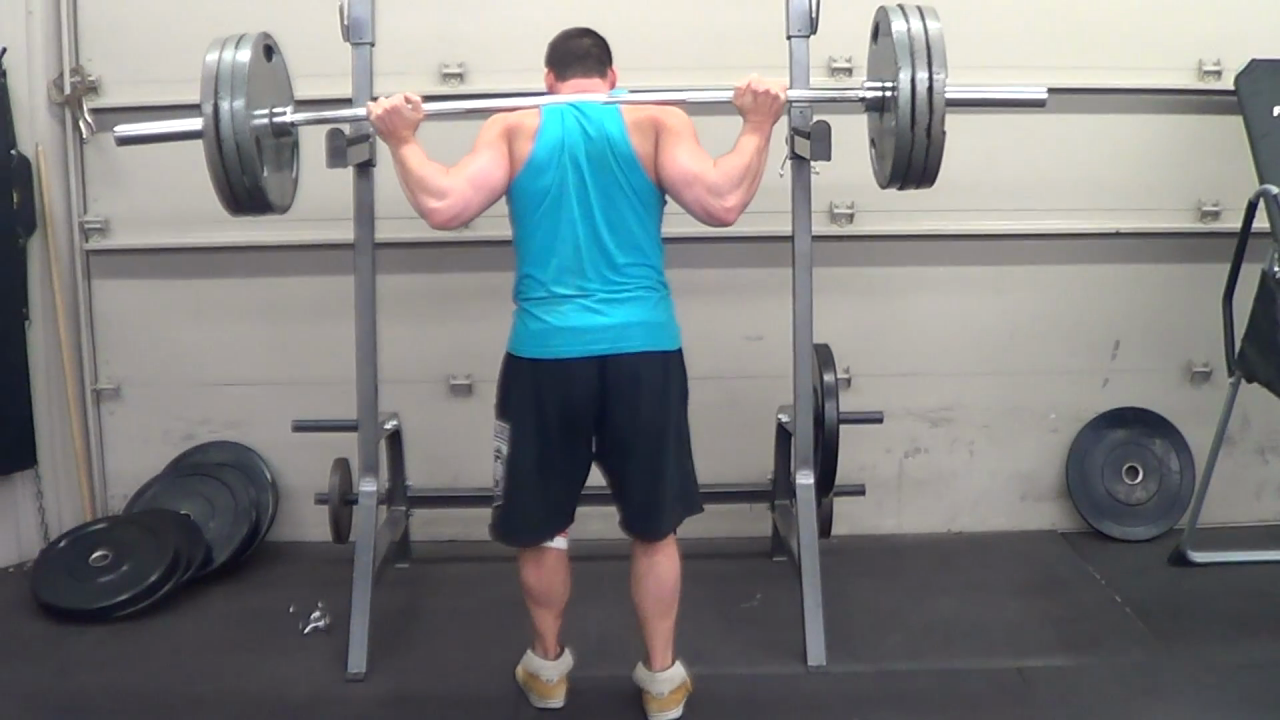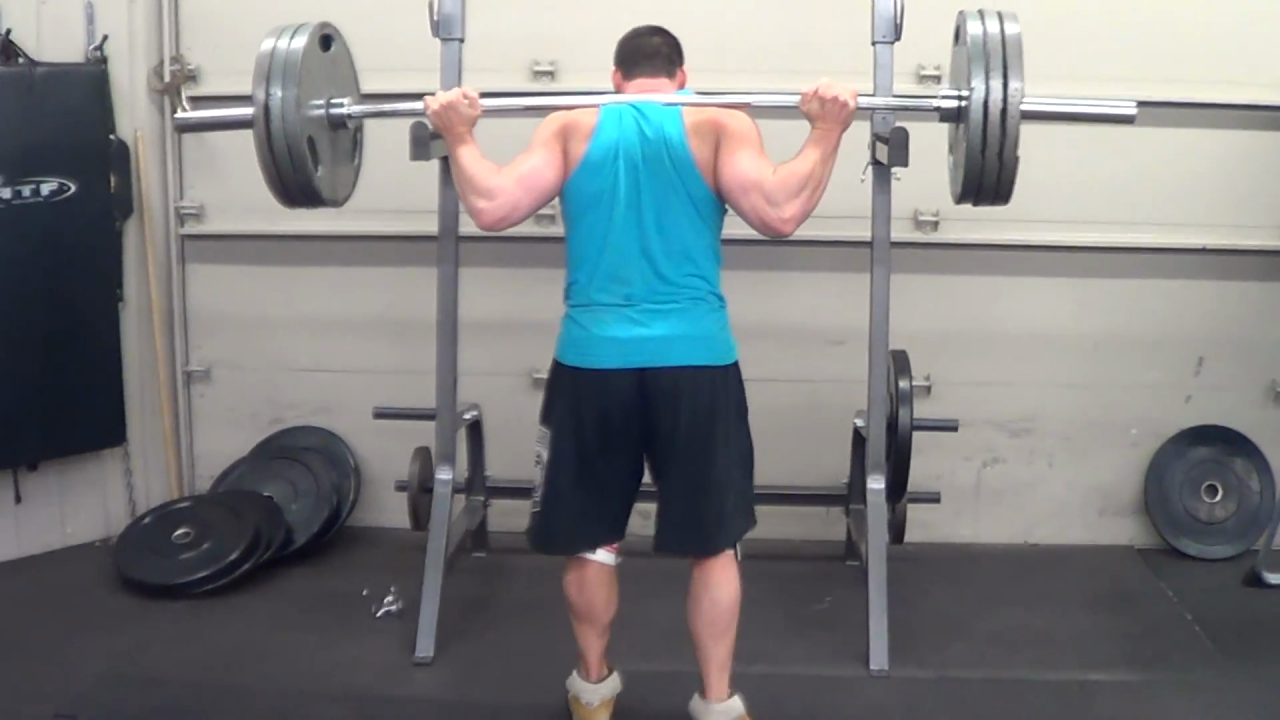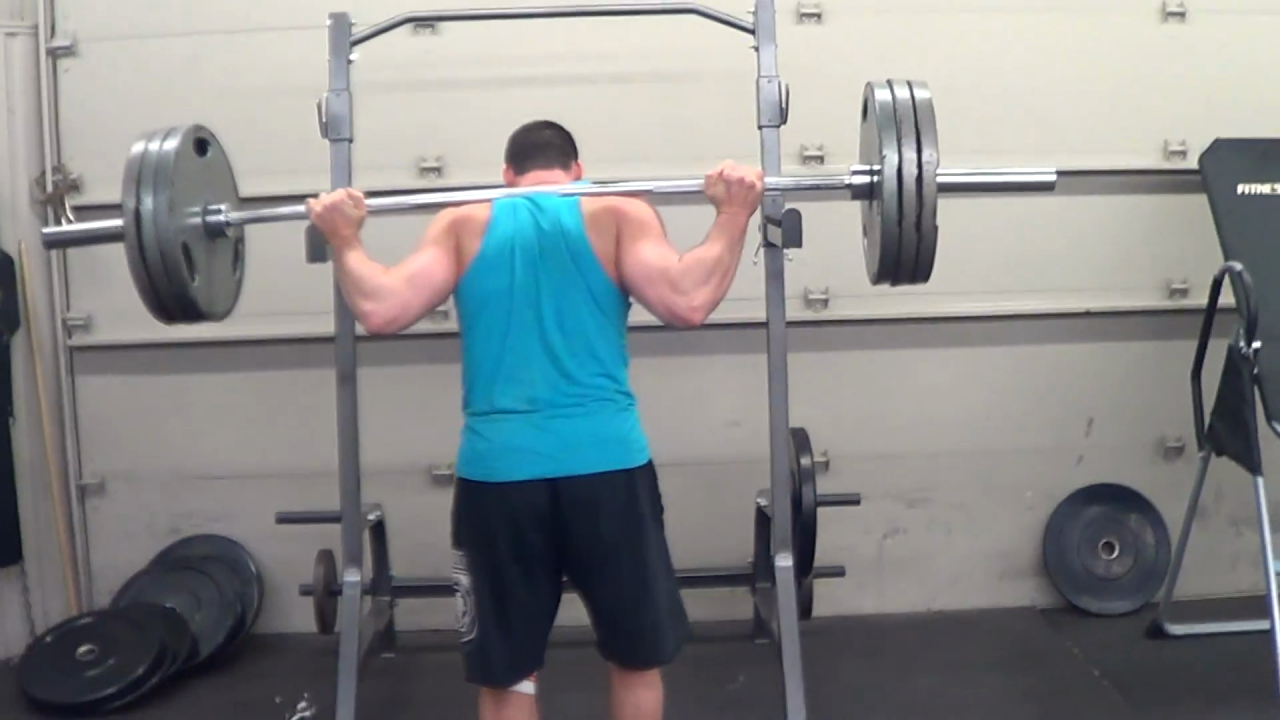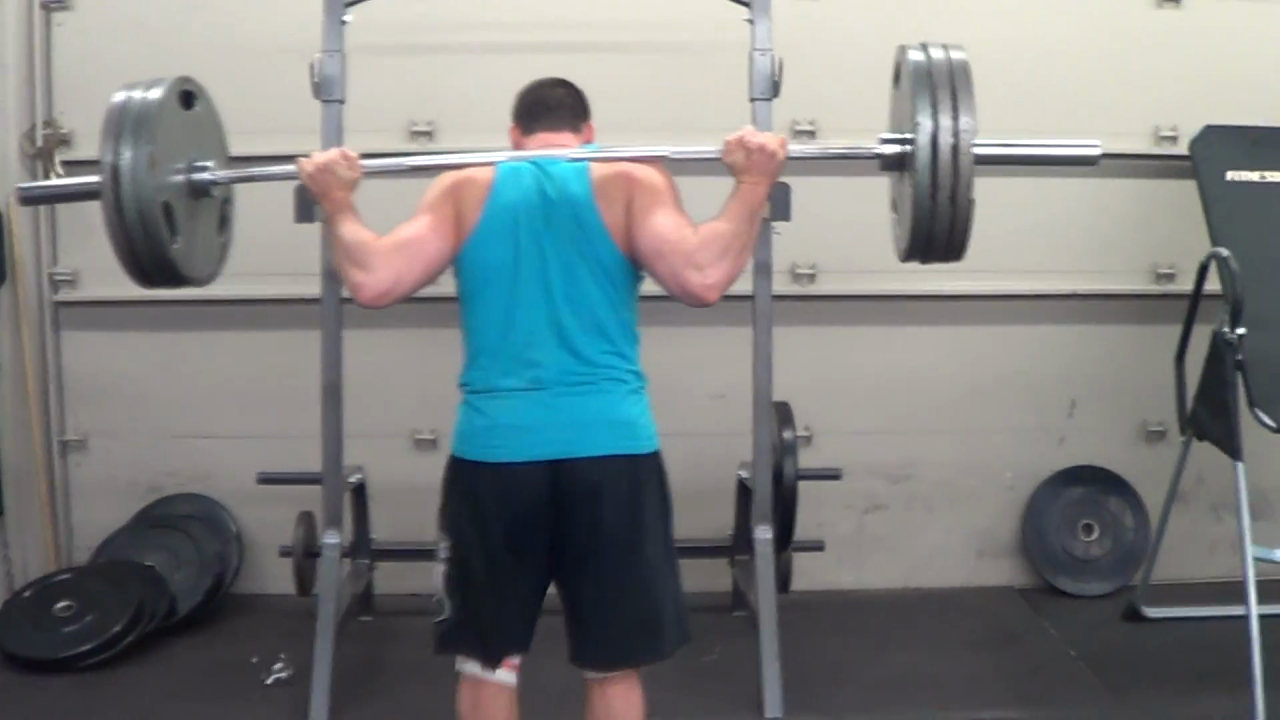
dt=1s
person 1, frame 1
left shoulder: (513, 127)
right shoulder: (656, 120)
left elbow: (444, 208)
right elbow: (722, 203)
left wrist: (401, 140)
right wrist: (757, 125)
left hip: (544, 352)
right hip: (644, 349)
left knee: (538, 526)
right knee: (654, 527)
person 1, frame 2
left shoulder: (571, 126)
right shoulder: (718, 124)
left elbow: (491, 208)
right elbow: (780, 213)
left wrist: (458, 137)
right wrist: (827, 133)
left hip: (592, 361)
right hip: (696, 361)
left knee: (588, 540)
right knee: (712, 543)
person 1, frame 3
left shoulder: (463, 225)
right shoulder: (619, 215)
left elbow: (381, 311)
right elbow: (688, 303)
left wrist: (345, 238)
right wrist: (733, 214)
left hip: (499, 470)
right hip: (606, 464)
left knee: (507, 672)
right knee: (640, 653)
person 1, frame 4
left shoulder: (463, 189)
right shoulder: (631, 182)
left elbow: (373, 282)
right elbow: (703, 279)
left wrist: (337, 202)
right wrist: (753, 184)
left hip: (493, 450)
right hip: (612, 449)
left knee: (487, 657)
right knee: (614, 660)
